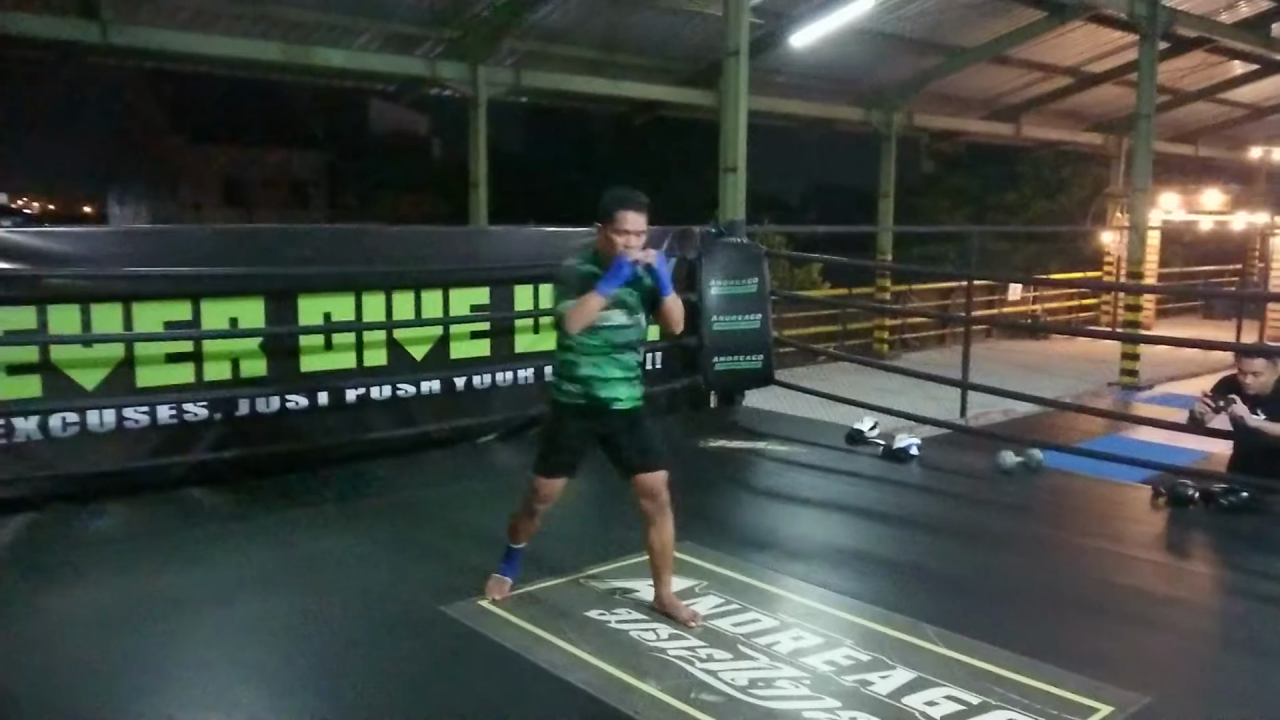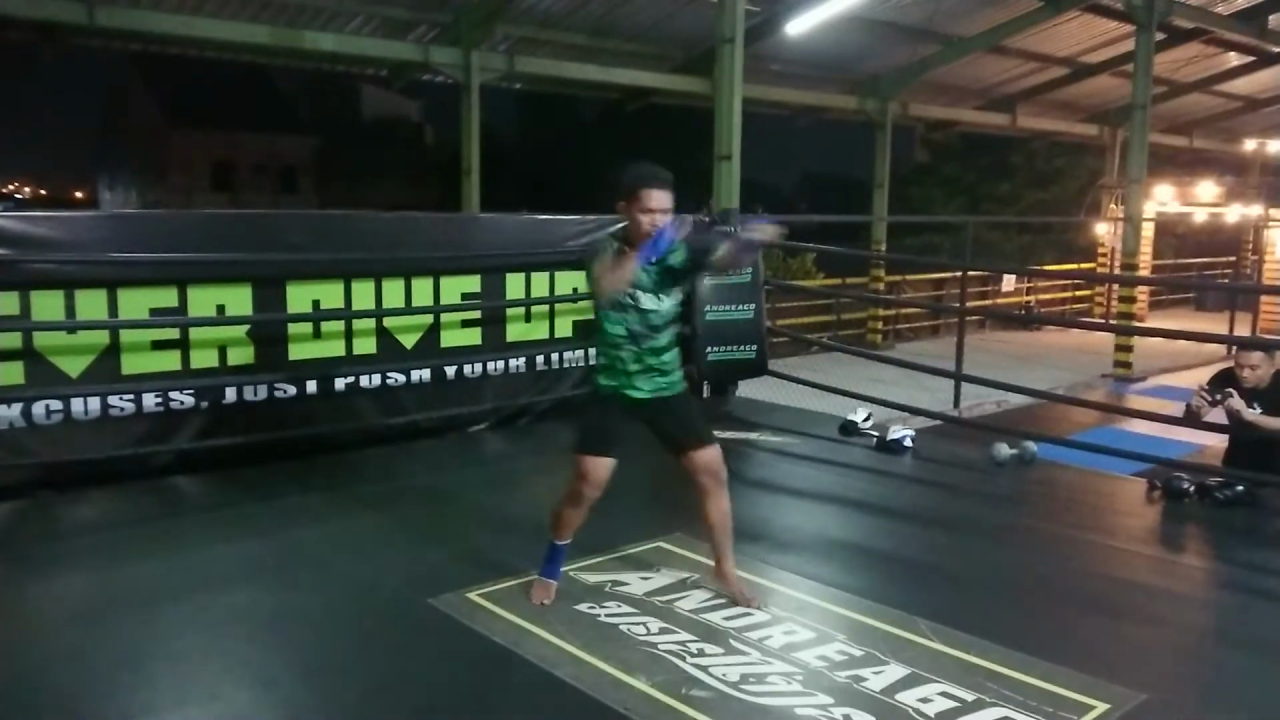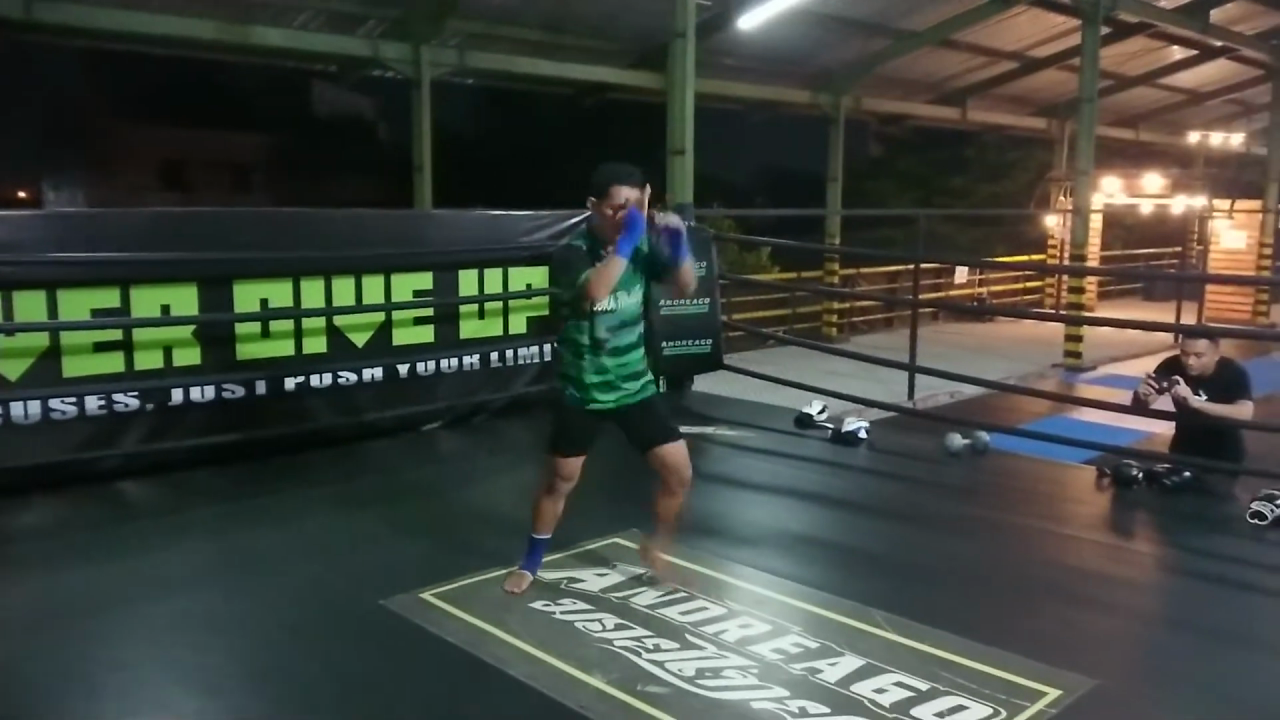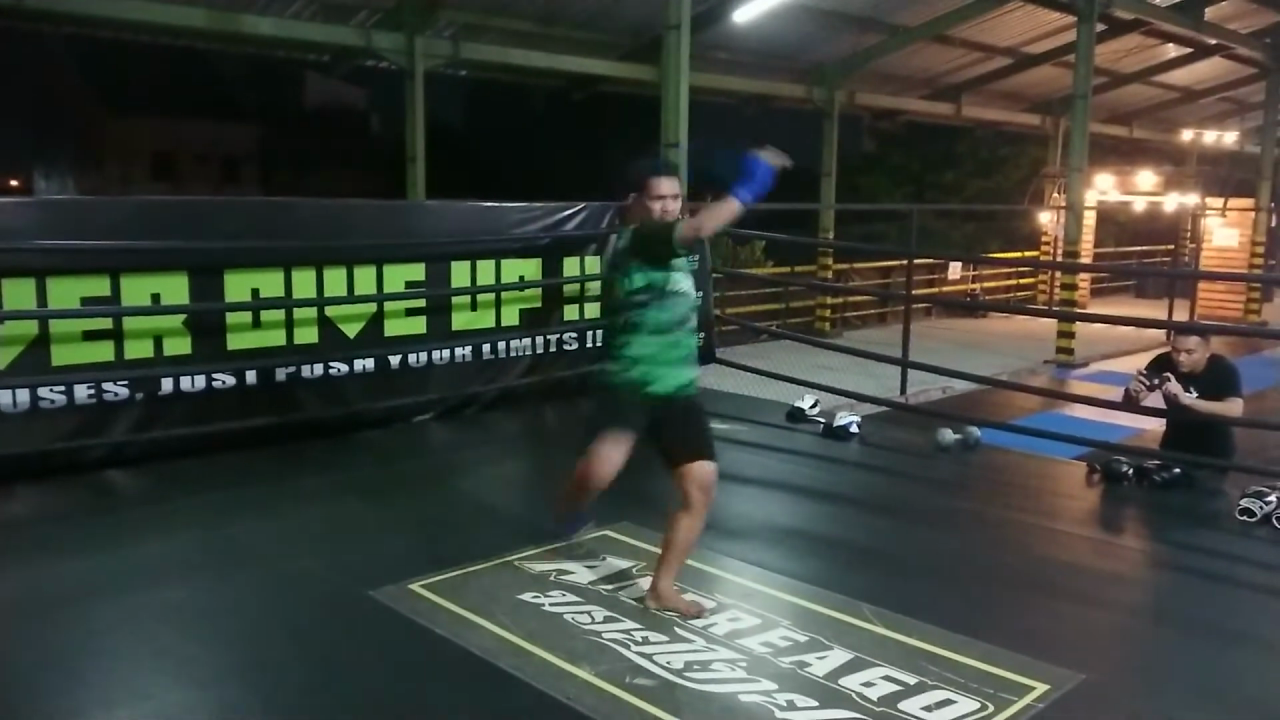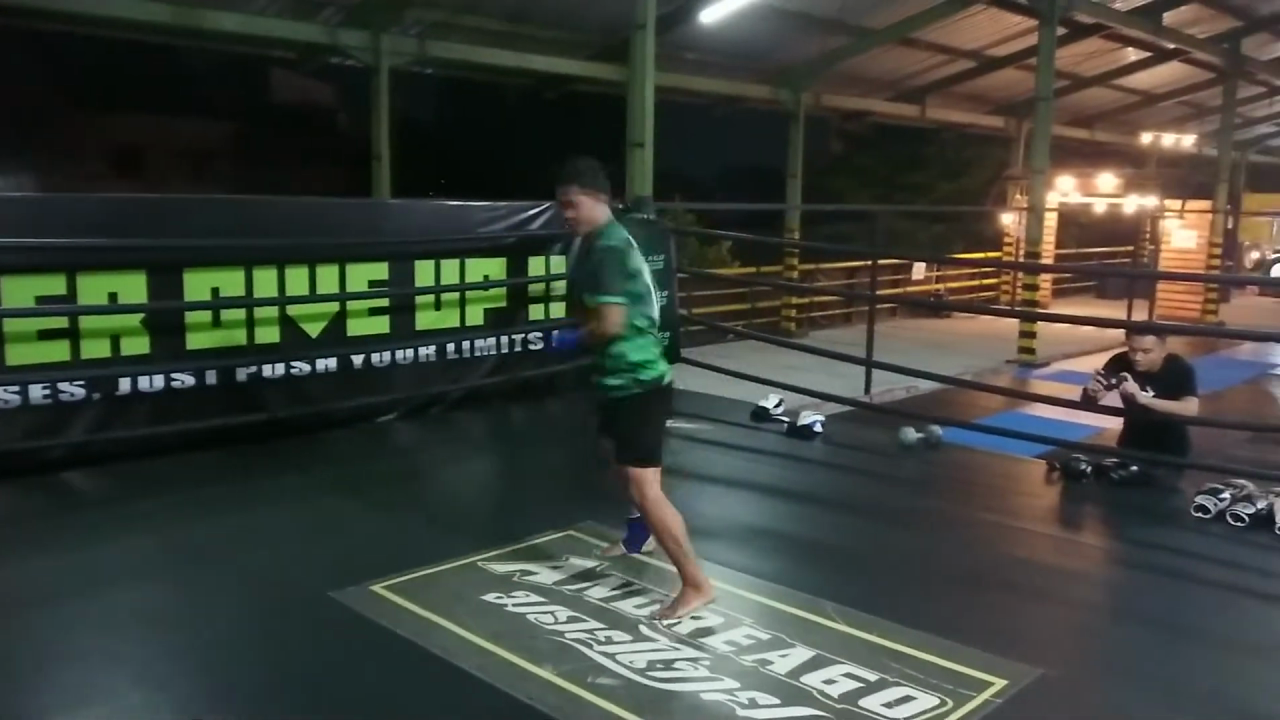
dt=0.7s
person 1, frame 1
left shoulder: (642, 274)
right shoulder: (576, 272)
left elbow: (675, 325)
right elbow: (571, 324)
left wrist: (663, 277)
right wrist: (613, 278)
left hip: (626, 406)
right hip: (576, 406)
left knee: (657, 497)
right knee: (541, 496)
left ankle: (664, 593)
right ankle: (508, 566)
person 1, frame 2
left shoulder: (680, 251)
right shoulder: (606, 252)
left elbow: (722, 259)
right elbow: (603, 286)
right wrist: (649, 247)
left hip: (667, 386)
right hip: (616, 388)
left knee: (712, 473)
right knee: (587, 484)
left ankle: (725, 570)
right ankle: (550, 567)
person 1, frame 3
left shoulder: (643, 246)
right shoulder: (573, 251)
left elbow: (685, 286)
right elbow: (594, 291)
left wrist: (677, 242)
right wrist: (627, 237)
left hip: (634, 387)
right hip: (581, 391)
left knee: (678, 470)
right knee: (560, 480)
left ankle: (655, 546)
right ankle: (530, 562)
person 1, frame 4
left shoulder: (674, 259)
right shoulder: (640, 239)
right elbow: (694, 229)
right wrist: (748, 186)
left hip: (678, 390)
right hip: (635, 382)
left knee: (701, 488)
right knee: (599, 473)
left ankle: (664, 587)
right ankle: (572, 516)
person 1, frame 5
left shoulder: (602, 249)
right shoulder: (617, 240)
left elbow: (610, 324)
left wrist: (571, 337)
right wrist: (588, 327)
left hip: (632, 382)
right hip: (631, 377)
left knee: (645, 485)
right knee: (624, 457)
left ankle: (695, 582)
right ankle: (642, 531)
